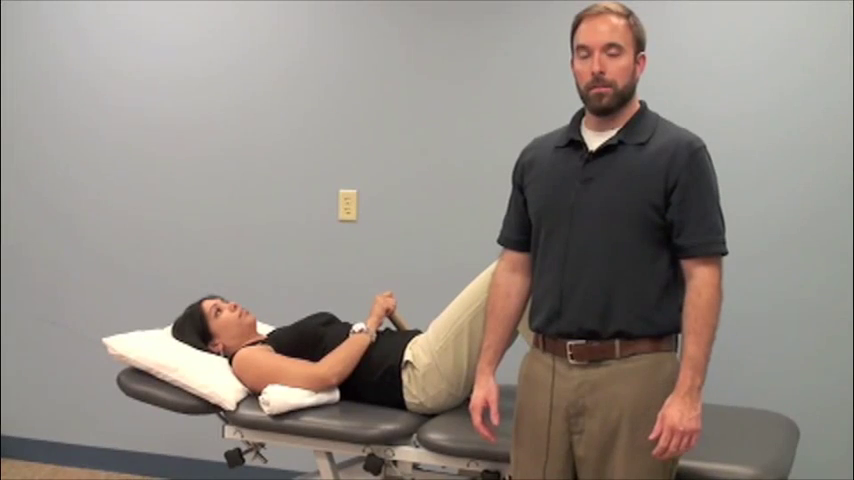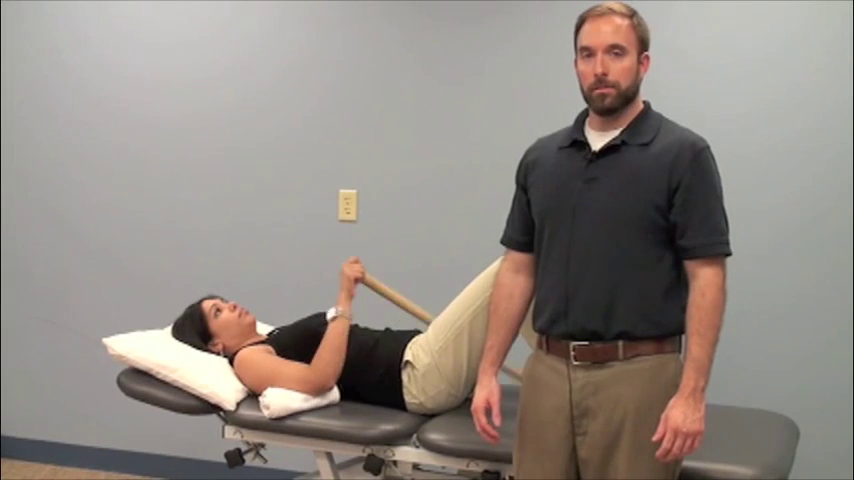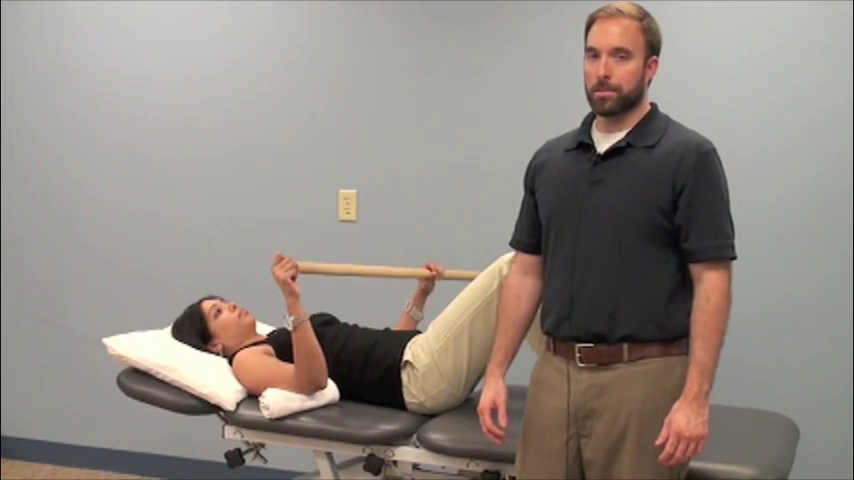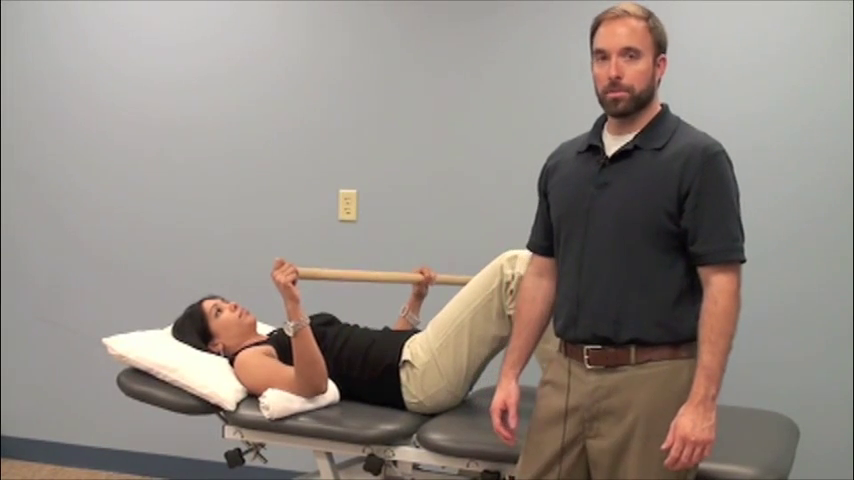
dt=0.4s
person 1, frame 1
left shoulder: (679, 155)
right shoulder: (536, 158)
left elbow: (703, 277)
right elbow: (514, 269)
left wrist: (688, 391)
right wrist: (485, 369)
left hip: (634, 375)
right hip: (545, 372)
person 1, frame 2
left shoulder: (682, 155)
right shoulder: (541, 159)
left elbow: (706, 278)
right elbow: (517, 270)
left wrist: (692, 392)
right wrist: (488, 370)
left hip: (637, 376)
right hip: (549, 372)
person 1, frame 3
left shoulder: (689, 158)
right shoulder: (549, 161)
left elbow: (712, 283)
right elbow: (526, 272)
left wrist: (695, 396)
right wrist: (496, 372)
left hip: (643, 379)
right hip: (555, 375)
person 1, frame 4
left shoulder: (698, 160)
right shoulder: (563, 163)
left elbow: (721, 286)
right elbow: (542, 275)
left wrist: (702, 401)
right wrist: (510, 372)
left hip: (651, 382)
right hip: (566, 376)
person 2, frame 1
left shoulder: (278, 342)
right shoulder: (247, 359)
right elbow: (326, 375)
right wrist: (371, 321)
left hip: (416, 357)
right hip: (415, 376)
person 2, frame 2
left shoulder: (278, 342)
right shoulder: (248, 360)
right elbow: (321, 378)
right wrist: (344, 300)
left hip: (414, 355)
right hip: (415, 377)
person 2, frame 3
left shoulder: (279, 343)
right shoulder: (247, 361)
right elbow: (313, 380)
left wrist: (420, 296)
right wrist: (293, 302)
left hip: (415, 354)
right hip: (418, 377)
right knee: (513, 270)
person 2, frame 4
left shoulder: (281, 342)
right shoulder: (248, 361)
right elbow: (313, 384)
left wrist: (415, 299)
right wrist: (292, 306)
left hip: (415, 355)
right hip: (417, 377)
left knee: (522, 267)
right knee: (514, 268)
